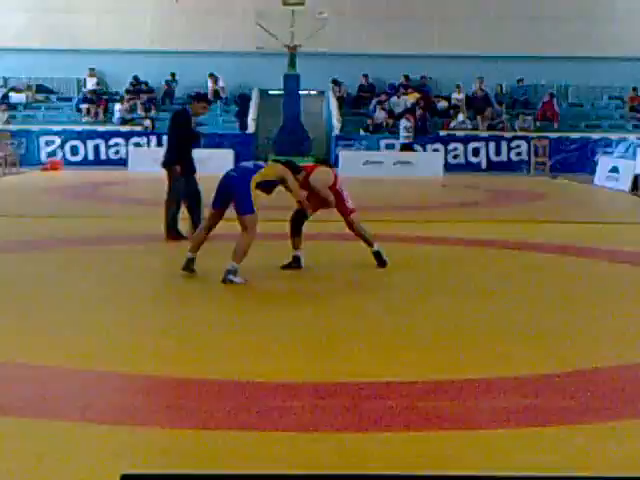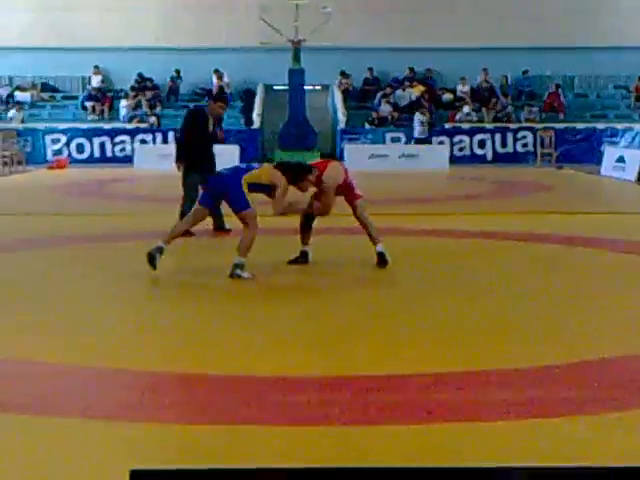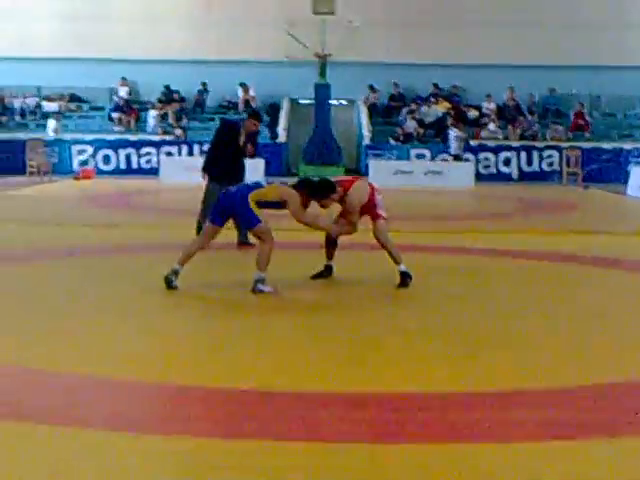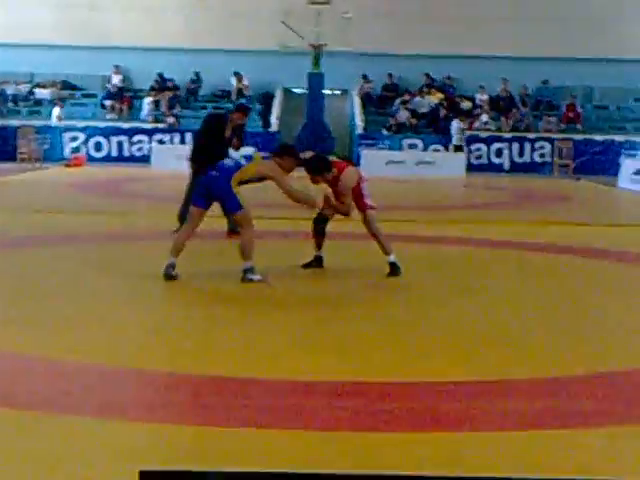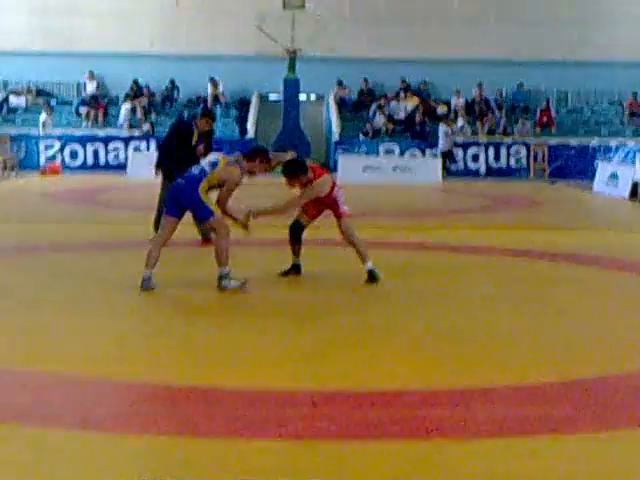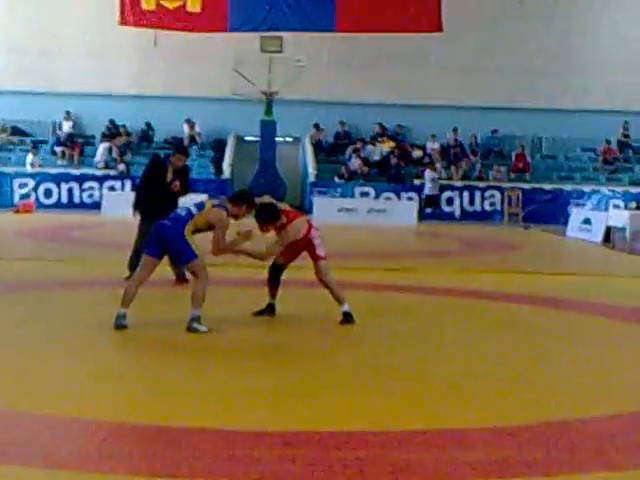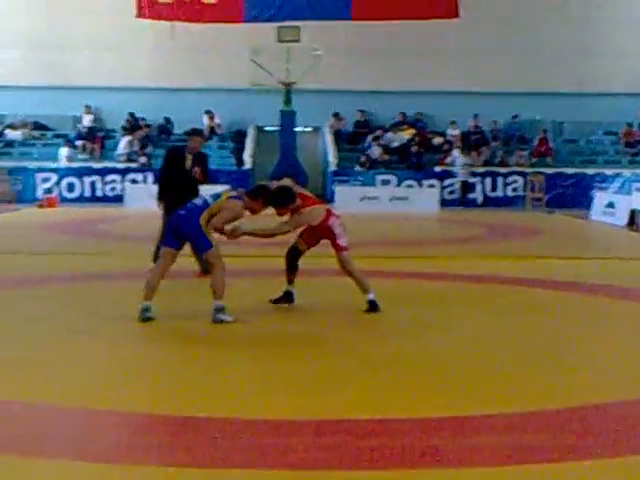
dt=0.3s
person 1, frame 1
left shoulder: (269, 167)
right shoulder: (285, 171)
left elbow: (267, 189)
right elbow: (300, 196)
right wrist: (307, 208)
left hip: (228, 178)
right hip: (243, 184)
left knee: (210, 222)
right knee: (249, 230)
left ankle: (190, 259)
right ankle: (231, 272)
person 1, frame 2
left shoulder: (269, 172)
right shoulder: (282, 179)
left elbow: (273, 195)
right elbow: (277, 209)
right wrist: (298, 209)
left hip: (219, 178)
right hip: (234, 183)
left knee: (191, 219)
right knee: (251, 225)
left ankle: (159, 249)
right ankle: (238, 267)
person 1, frame 3
left shoulder: (283, 190)
right shoulder: (292, 195)
left elbow: (301, 212)
right elbow: (302, 217)
right wrist: (330, 228)
left hip: (228, 195)
right hip: (242, 201)
left knee: (203, 238)
right knee: (267, 240)
left ankle: (173, 272)
right ankle: (259, 282)
person 1, frame 4
left shoulder: (261, 159)
right shoulder: (272, 168)
right elbow: (292, 193)
right wrist: (318, 204)
left hip: (208, 178)
right hip: (224, 184)
left knee: (190, 225)
right knee: (247, 226)
left ankle: (170, 266)
right ankle: (248, 271)
person 1, frame 5
left shoulder: (235, 159)
right shoulder: (235, 174)
right elbow: (220, 205)
right wrist: (237, 219)
left hip: (178, 187)
right hip: (193, 191)
left knee: (162, 235)
right knee: (222, 231)
left ankle: (147, 278)
right ankle: (224, 278)
person 1, frame 6
left shoulder: (218, 203)
right shoulder: (222, 218)
right elbow: (216, 249)
right wrist: (238, 240)
left hip: (161, 227)
right hip: (177, 233)
left knee: (141, 274)
right knee: (201, 275)
left ankle: (121, 316)
right ankle: (194, 320)
person 1, frame 7
left shoulder: (236, 196)
right shoulder: (237, 206)
right elbow: (214, 224)
right wrist: (226, 233)
left hip: (178, 217)
right hip: (193, 221)
left knee: (161, 266)
right knee: (217, 265)
left ankle: (145, 309)
right ankle: (219, 311)
person 2, frame 1
left shoulder: (191, 118)
right shoulder: (179, 115)
right elbow: (173, 140)
left wrist: (195, 136)
right wrist: (175, 163)
left hip: (186, 162)
right hip: (176, 163)
left knee: (194, 195)
right knee: (175, 197)
left ankle: (197, 227)
right ankle: (171, 230)
person 2, frame 2
left shoulder: (217, 118)
right shoulder: (194, 113)
right elbow: (183, 137)
left wrist: (219, 136)
right wrist: (180, 159)
left hip: (207, 161)
right hip: (191, 161)
right knee: (190, 194)
left ankle: (218, 224)
person 2, frame 3
left shoulder: (253, 133)
right shoulder: (228, 126)
right elbow: (214, 146)
right wrist: (206, 168)
left hip: (235, 174)
right hip: (217, 172)
right knee: (209, 204)
left ankle: (243, 238)
right ankle: (201, 235)
person 2, frame 4
left shoulder: (239, 126)
right shoulder: (214, 118)
right elbow: (199, 138)
right wrist: (194, 159)
left hip: (220, 163)
right hip: (203, 162)
right knee: (192, 193)
left ankle: (232, 227)
right ankle: (183, 223)
person 2, frame 5
left shoulder: (208, 133)
right shoulder: (180, 125)
left elbow: (208, 149)
right elbow: (165, 144)
left wrist: (203, 151)
right wrist: (159, 165)
right hip: (172, 171)
right knee: (164, 202)
left ankle: (205, 235)
right ankle: (159, 232)
person 2, frame 6
left shoulder: (184, 170)
right shoulder: (155, 163)
left elbow: (186, 189)
right elbow: (143, 183)
left wrist: (180, 188)
right wrist: (137, 204)
left hip: (169, 212)
right hip: (150, 210)
right knee: (141, 242)
left ankle: (180, 274)
right ankle: (133, 271)
person 2, frame 7
left shoulder: (202, 157)
right shoulder: (173, 152)
left elbow: (206, 178)
right elbow: (163, 174)
left wrist: (200, 175)
right wrist: (161, 196)
left hip: (190, 200)
right hip: (172, 200)
right knee: (166, 232)
left ankle: (204, 266)
person 3, frame 1
left shoulder: (314, 180)
left elbow: (331, 203)
left hip: (335, 190)
right hip: (317, 192)
left knee: (353, 225)
right knee: (296, 219)
left ankle: (376, 251)
right ankle: (297, 259)
person 3, frame 2
left shoulder: (326, 180)
left elbow: (326, 210)
left hip: (345, 183)
right hip: (327, 187)
left knee: (360, 215)
right knee: (306, 215)
left ankle: (380, 252)
right ankle: (304, 254)
person 3, frame 3
left shoulder: (351, 199)
left elbow: (353, 228)
left hip: (373, 201)
right hip: (358, 203)
left knee: (380, 237)
right knee: (331, 233)
left ankle: (404, 272)
right ankle: (328, 268)
person 3, frame 4
left shoulder: (343, 181)
right shoulder: (325, 165)
left elbow: (347, 210)
right elbow: (308, 155)
left wrist: (331, 203)
left hip: (358, 190)
right hip: (340, 192)
left knee: (371, 226)
right knee: (319, 221)
left ankle: (393, 263)
right ankle: (318, 258)
person 3, frame 5
left shoulder: (314, 187)
right shoulder: (299, 166)
left elbow: (285, 208)
left wrist: (257, 212)
left hip: (333, 197)
right hip: (316, 198)
left knee: (348, 234)
right knee: (295, 228)
left ankle: (370, 269)
right ankle: (296, 266)
person 3, frame 6
left shoulder: (288, 232)
right shoulder: (273, 207)
left elbow: (264, 256)
right elbow: (264, 199)
left wrist: (240, 250)
left hip: (310, 239)
right hip: (293, 239)
left knee: (323, 277)
right knee: (275, 269)
left ankle: (346, 312)
right ankle: (271, 306)
person 3, frame 7
left shoulder: (302, 216)
right shoulder: (295, 192)
left elbow: (272, 232)
right elbow: (285, 182)
left wrist: (244, 231)
left hip: (332, 226)
right hip: (316, 226)
left knee: (347, 266)
right knee: (292, 255)
left ankle: (371, 300)
right ankle: (288, 294)
